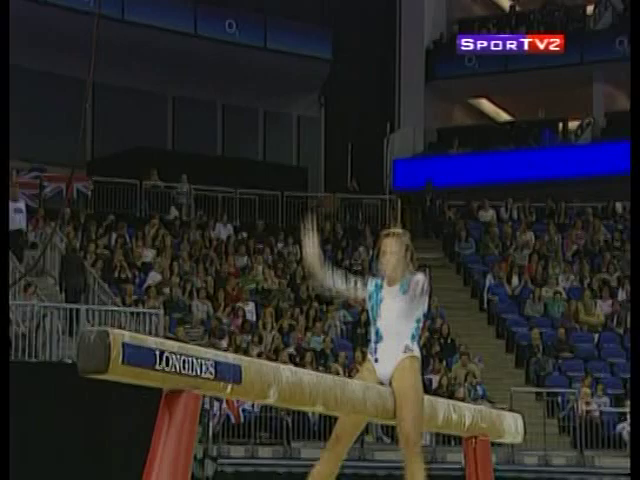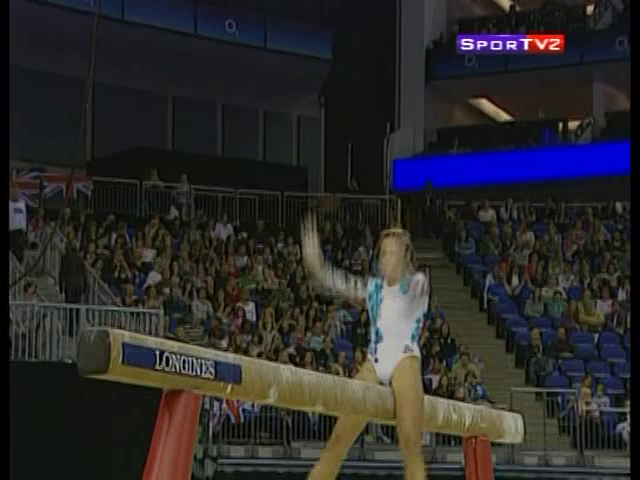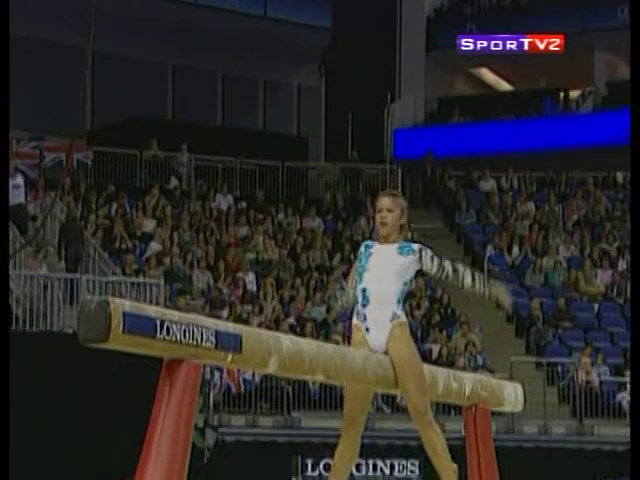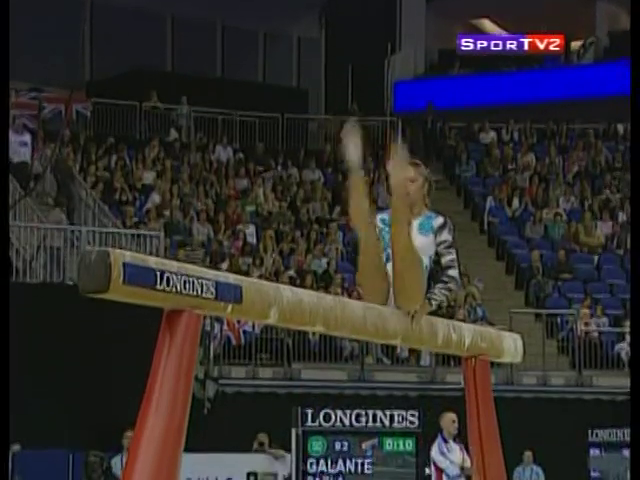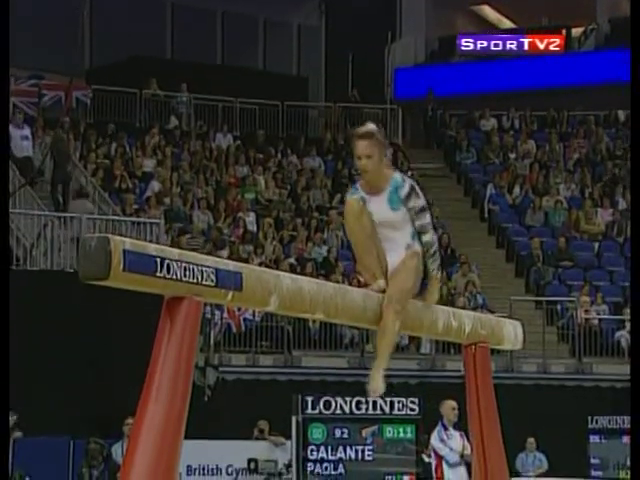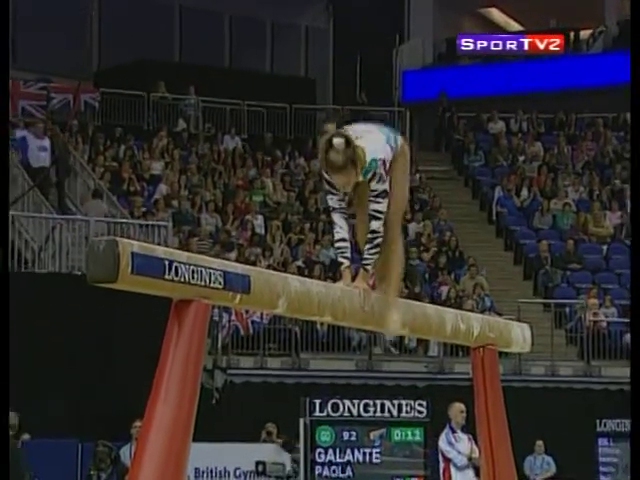
dt=0.7s
person 1, frame 1
left shoulder: (418, 282)
right shoulder: (372, 286)
left elbow: (415, 287)
right elbow: (339, 282)
left wrist: (398, 272)
right wrist: (315, 262)
left hip: (405, 362)
right hip: (373, 364)
left knee: (411, 442)
right knee: (339, 436)
person 1, frame 2
left shoulder: (418, 282)
right shoulder: (372, 286)
left elbow: (414, 286)
right elbow: (339, 283)
left wrist: (398, 270)
right wrist: (314, 262)
left hip: (405, 362)
right hip: (373, 364)
left knee: (411, 443)
right knee: (338, 438)
person 1, frame 3
left shoulder: (414, 251)
right shoulder: (366, 247)
left hip: (394, 328)
right hip: (361, 331)
left knee: (422, 414)
right knee: (351, 420)
person 1, frame 4
left shoulder: (437, 224)
right shoulder: (382, 219)
left elbow: (452, 275)
left wrist: (429, 304)
left hip: (410, 298)
right hip: (378, 294)
left knee: (402, 238)
right knee: (365, 231)
person 1, frame 5
left shoulder: (404, 186)
right shoulder: (356, 194)
left elbow: (428, 233)
left wrist: (433, 283)
right wrist: (370, 270)
left hip: (407, 257)
right hip: (376, 265)
left knee: (394, 300)
right knee: (351, 206)
left ankle: (378, 372)
right ankle: (377, 278)
person 1, frame 6
left shoulder: (375, 161)
right shoulder: (331, 168)
left elbow: (378, 223)
right elbow: (338, 220)
left wrist: (363, 275)
right wrist: (345, 269)
left hip: (394, 153)
left knee: (391, 232)
right knee: (364, 220)
right ankle: (382, 286)
